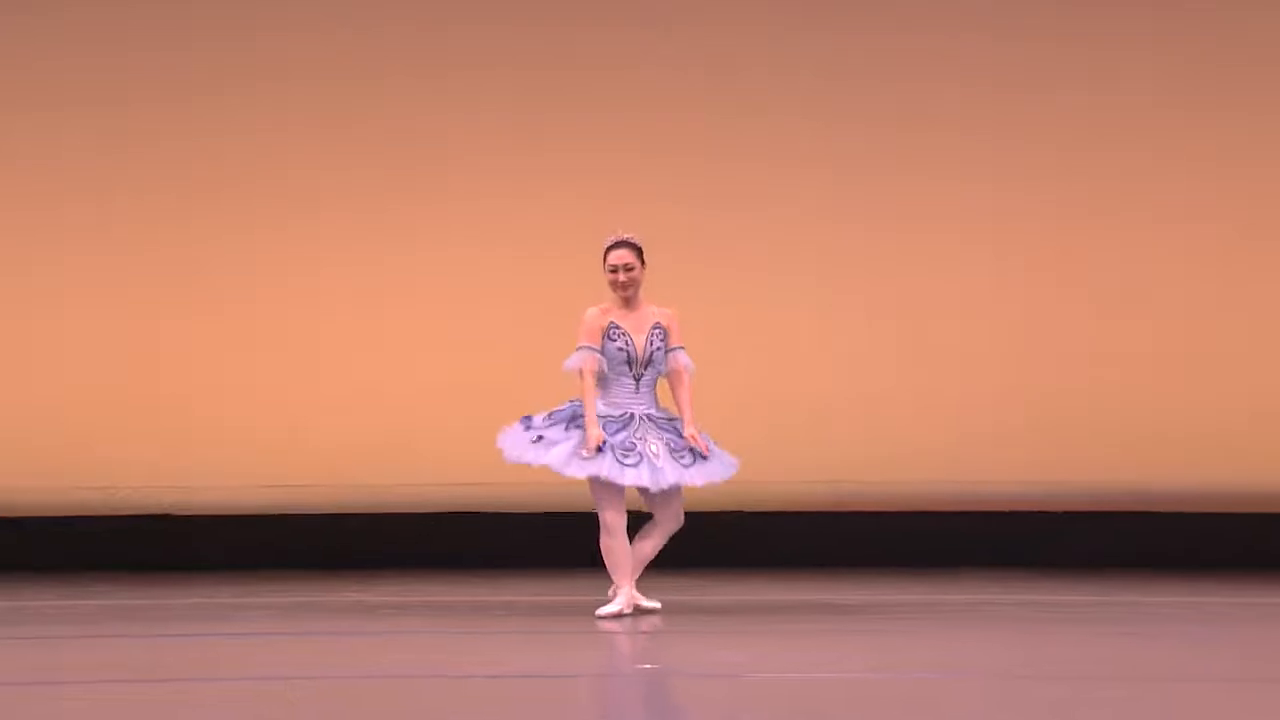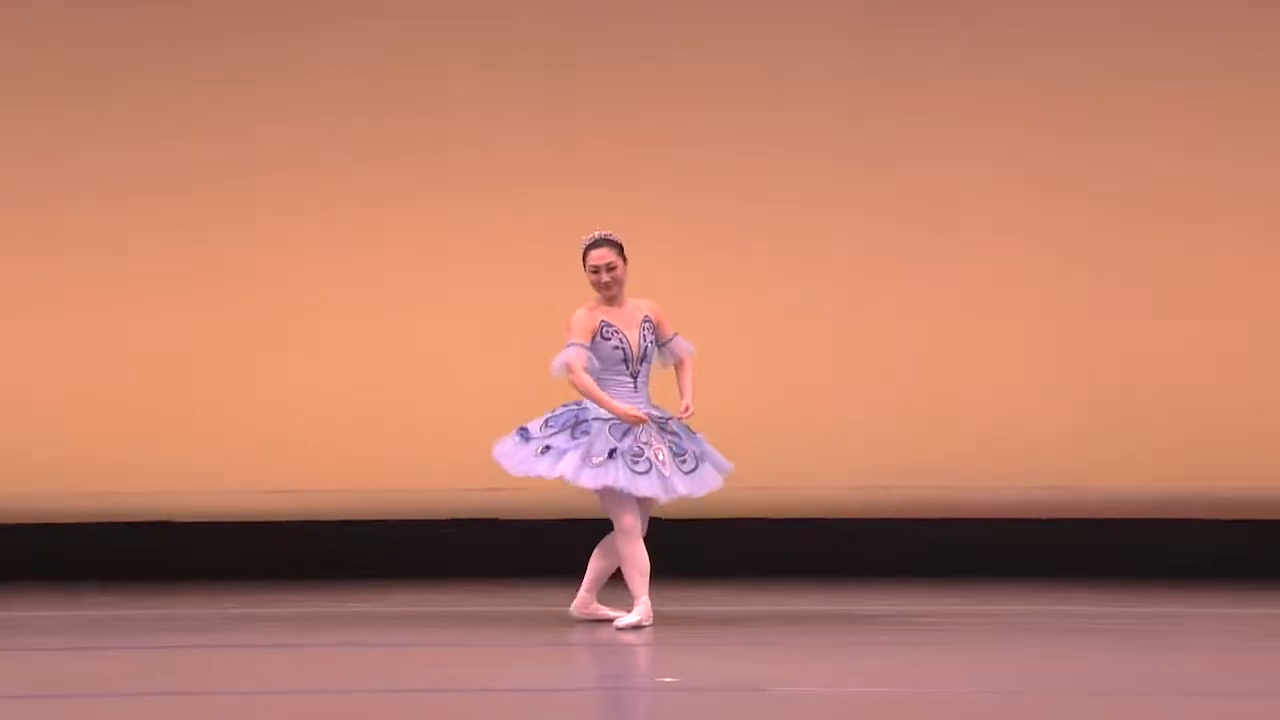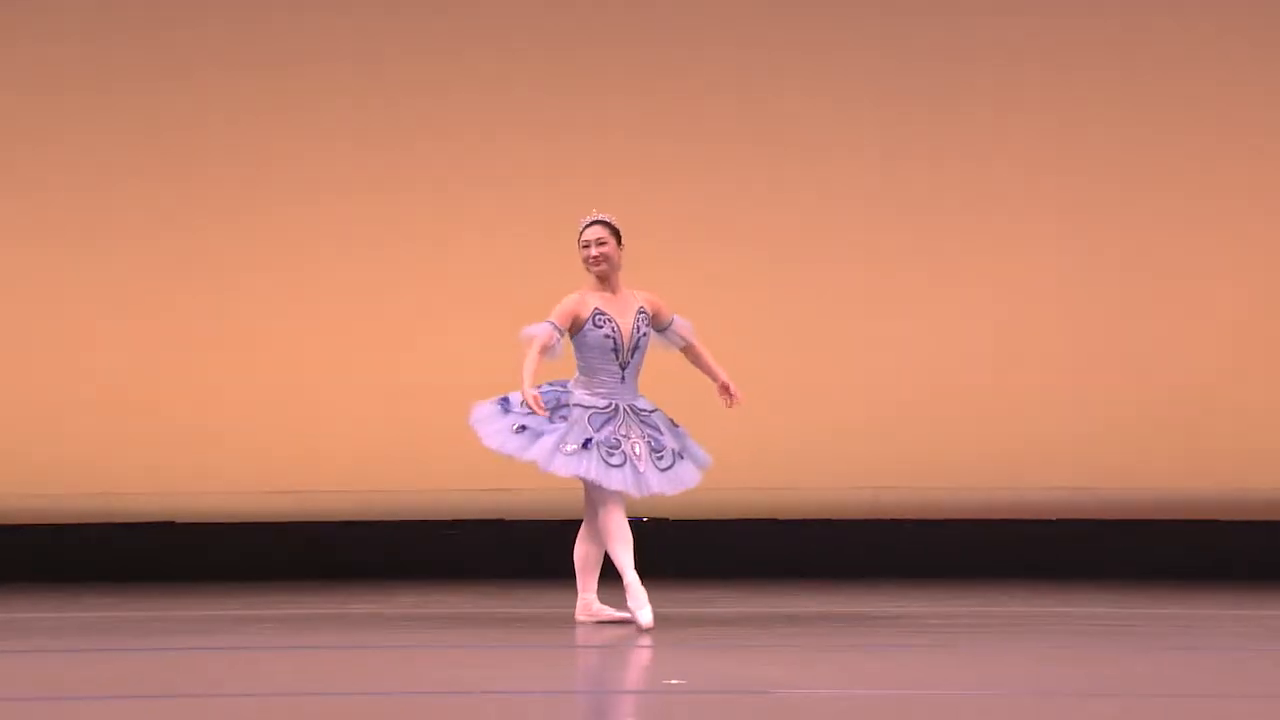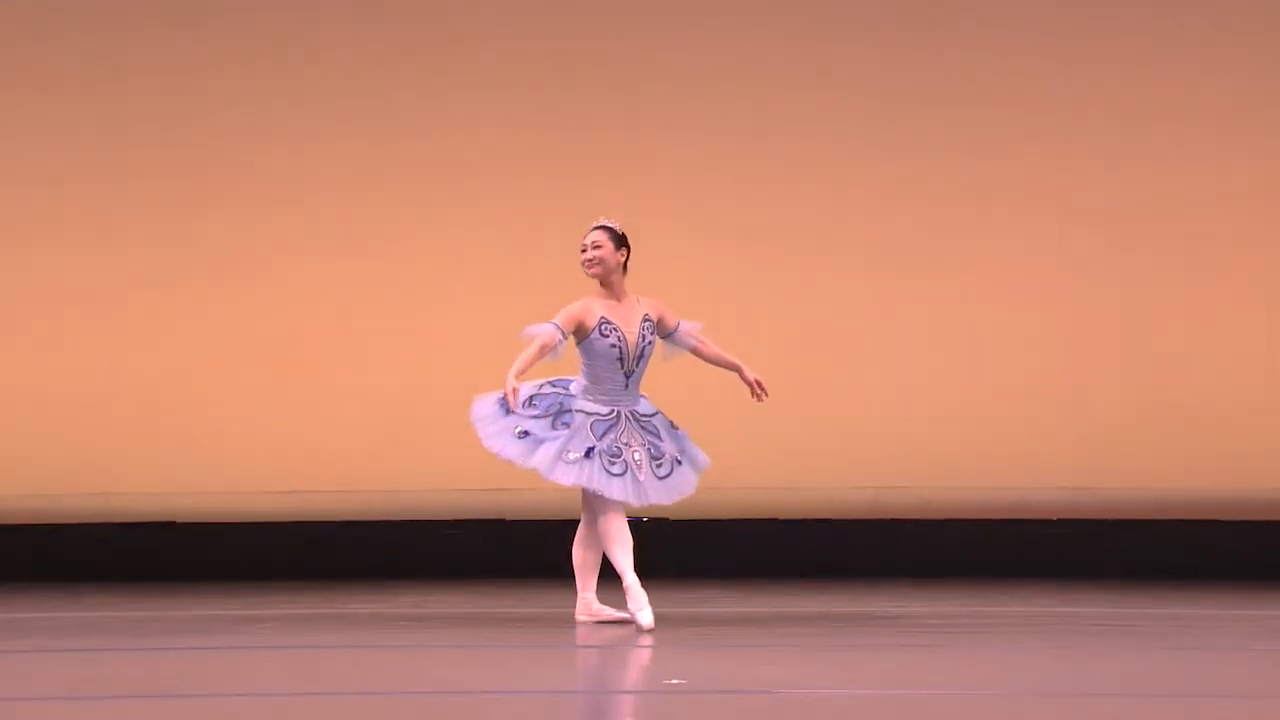
dt=0.5s
person 1, frame 1
left shoulder: (666, 318)
right shoulder: (595, 317)
left elbow: (679, 374)
right elbow: (586, 376)
left wrist: (689, 424)
right wrist: (591, 425)
left hip: (653, 426)
right hip: (607, 425)
left knee: (670, 516)
right knee: (612, 518)
left ankle: (626, 583)
right ankle: (623, 591)
person 1, frame 2
left shoulder: (651, 311)
right shoulder: (585, 318)
left elbow: (681, 358)
right elbow: (573, 371)
left wrist: (687, 397)
right wrist: (615, 407)
left hip: (647, 427)
right hip: (600, 428)
left knee: (633, 526)
right knee: (627, 522)
left ankle: (585, 600)
right ankle: (641, 603)
person 1, frame 3
left shoulder: (646, 303)
right shoulder: (576, 304)
left elbow: (684, 340)
right elbow: (539, 343)
left wrist: (719, 376)
right wrist: (526, 384)
left hip: (630, 415)
right hip: (587, 414)
left knee: (598, 509)
right knee: (609, 503)
left ankle: (587, 601)
right ankle: (633, 584)
person 1, frame 4
left shoulder: (651, 310)
right shoulder: (583, 311)
left elbow: (694, 341)
right elbow: (542, 341)
left wrist: (741, 369)
right wrist: (513, 374)
left hip: (631, 419)
right hip: (588, 419)
left knee: (596, 511)
right knee: (608, 507)
left ankle: (587, 601)
